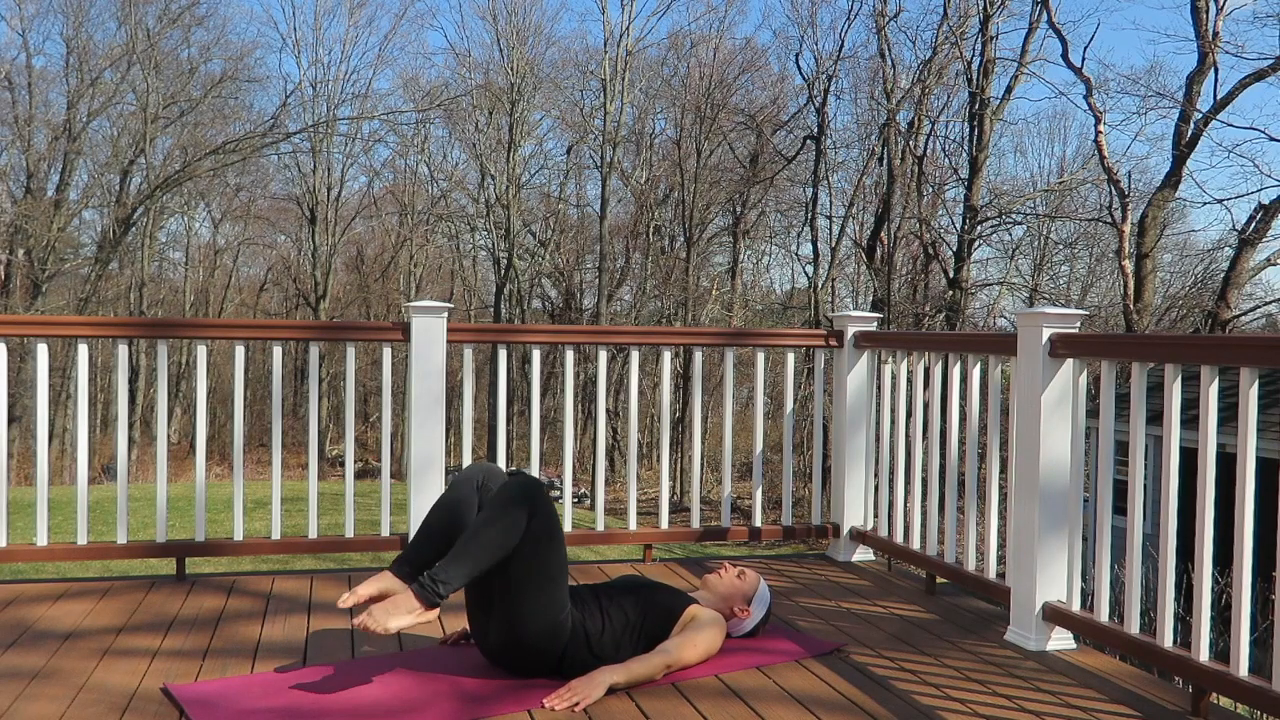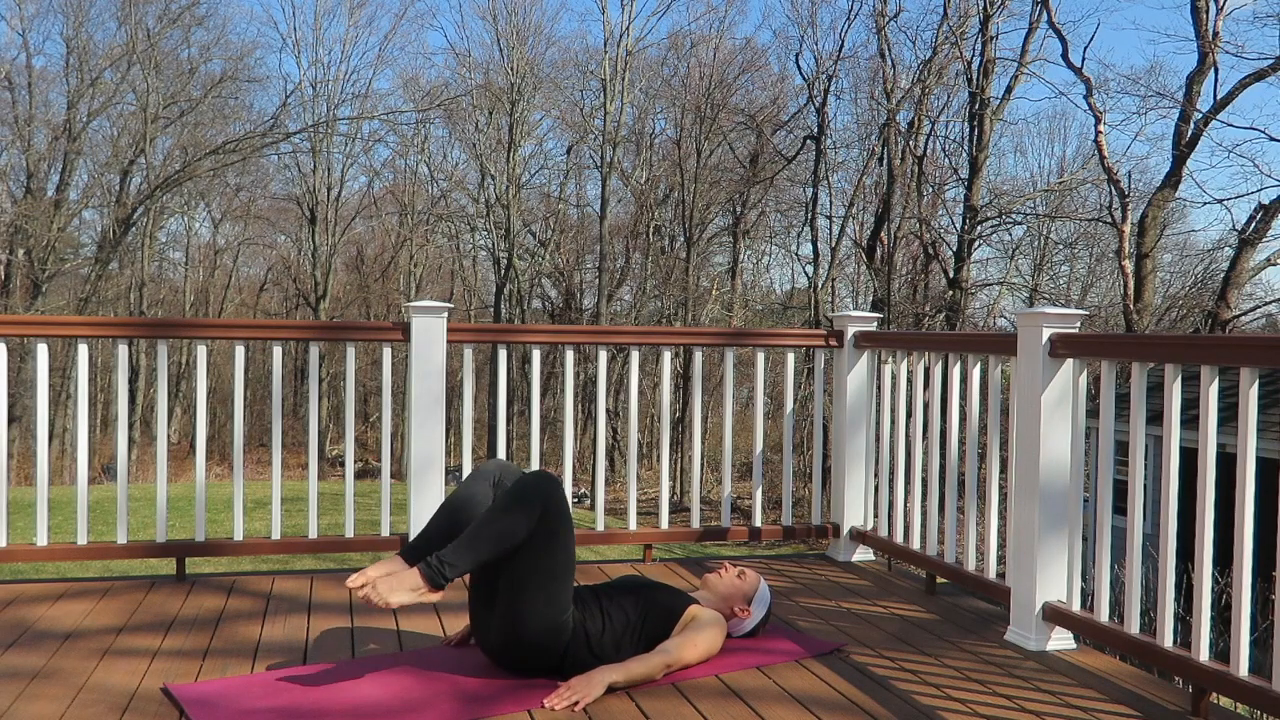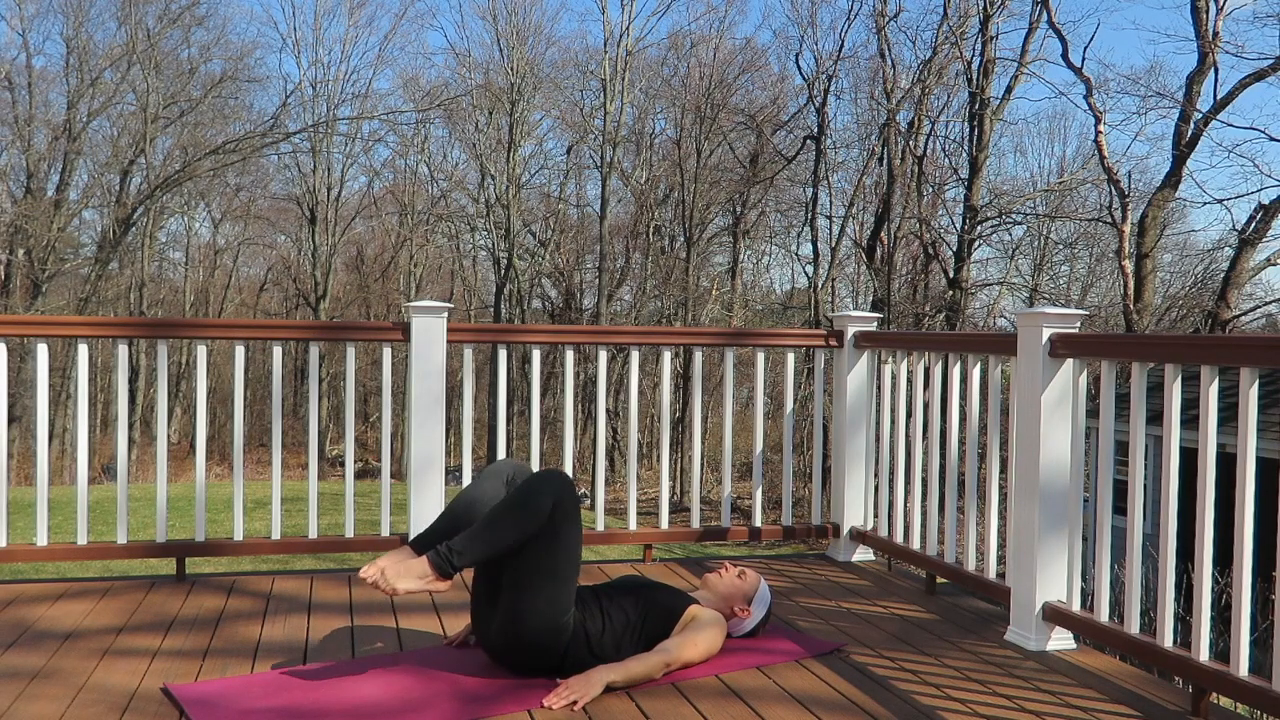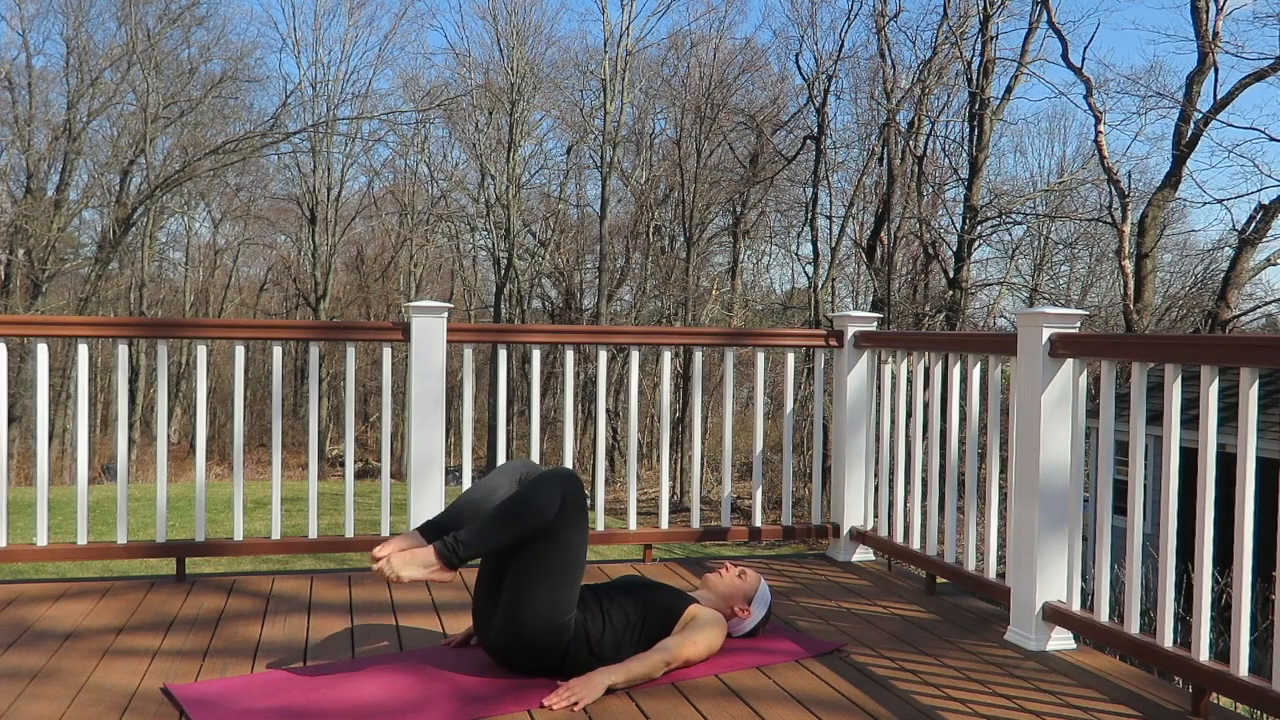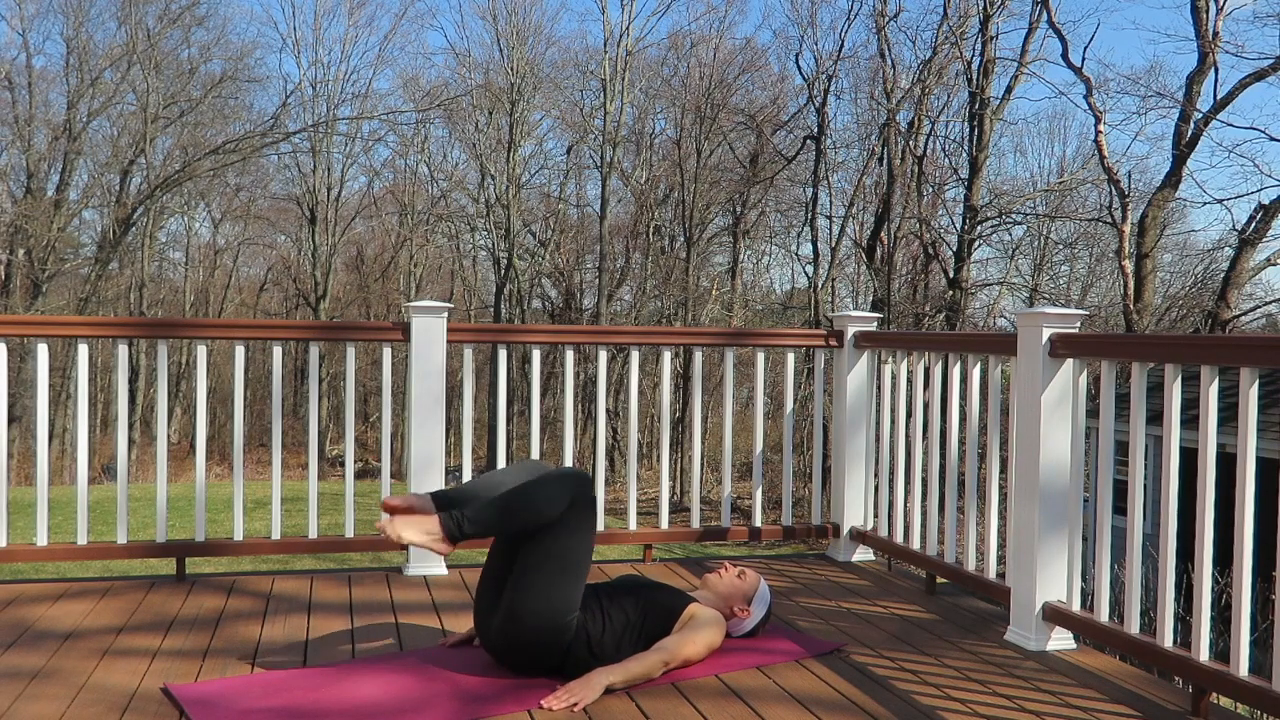
dt=0.1s
person 1, frame 1
left shoulder: (709, 624)
right shoulder: (659, 599)
left elbow: (664, 660)
left wrist: (605, 675)
right wrist: (483, 617)
left hip: (544, 639)
right hip: (513, 628)
left knee: (525, 490)
right knee: (480, 478)
left ankle: (424, 596)
right ankle: (399, 580)
person 1, frame 2
left shoulder: (709, 625)
right shoulder: (657, 598)
left elbow: (664, 659)
left wrist: (605, 675)
right wrist: (484, 620)
left hip: (543, 640)
right hip: (515, 627)
left knee: (542, 487)
right knee: (498, 474)
left ankle: (428, 577)
right ankle: (406, 562)
person 1, frame 3
left shoulder: (709, 624)
right shoulder: (662, 599)
left elbow: (664, 659)
left wrist: (603, 674)
right wrist: (487, 620)
left hip: (543, 638)
right hip: (512, 626)
left knee: (554, 486)
right knee: (509, 474)
left ankle: (436, 565)
right ankle: (413, 555)
person 1, frame 4
left shoulder: (709, 624)
right shoulder: (660, 598)
left elbow: (664, 658)
left wrist: (604, 676)
right wrist: (487, 623)
left hip: (543, 639)
right hip: (510, 627)
left knee: (563, 484)
right knee: (524, 474)
left ankle: (439, 551)
right ankle: (425, 541)
person 1, frame 5
left shoulder: (708, 623)
right shoulder: (664, 601)
left elbow: (663, 658)
left wrist: (602, 677)
right wrist: (489, 624)
left hip: (544, 638)
right hip: (514, 626)
left knee: (574, 484)
right knee: (533, 475)
left ankle: (448, 526)
right ankle: (436, 510)
